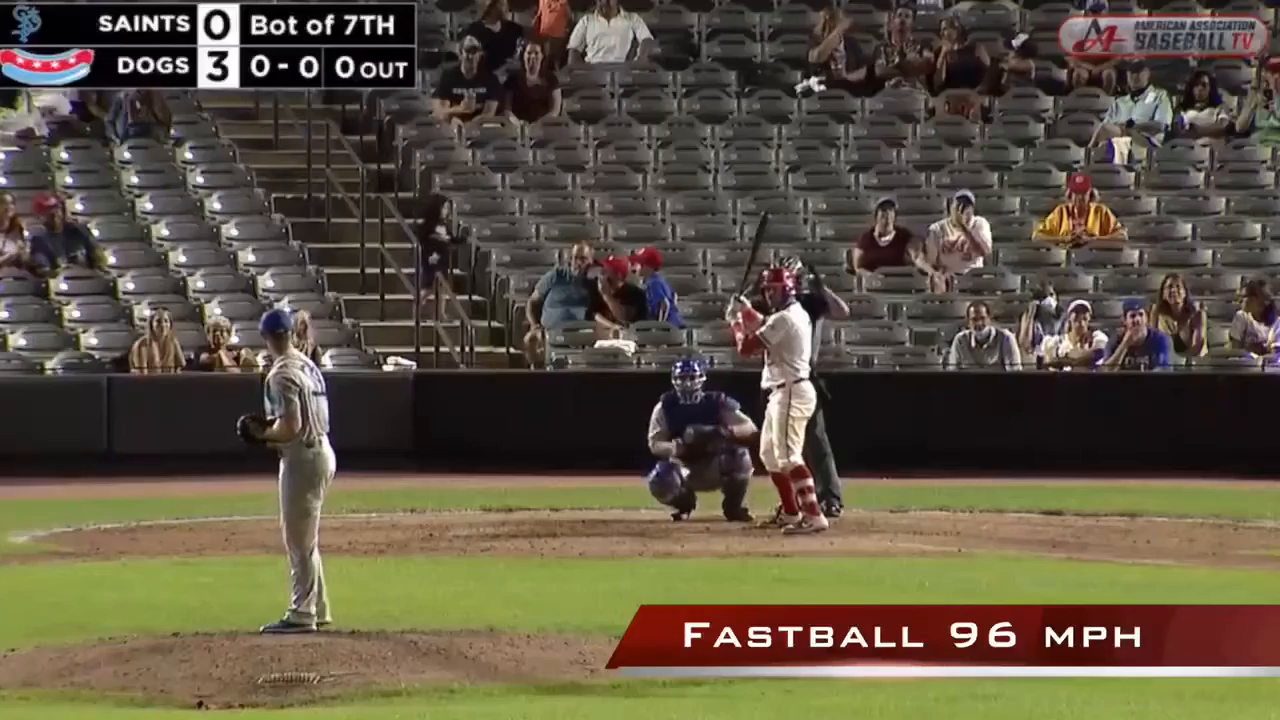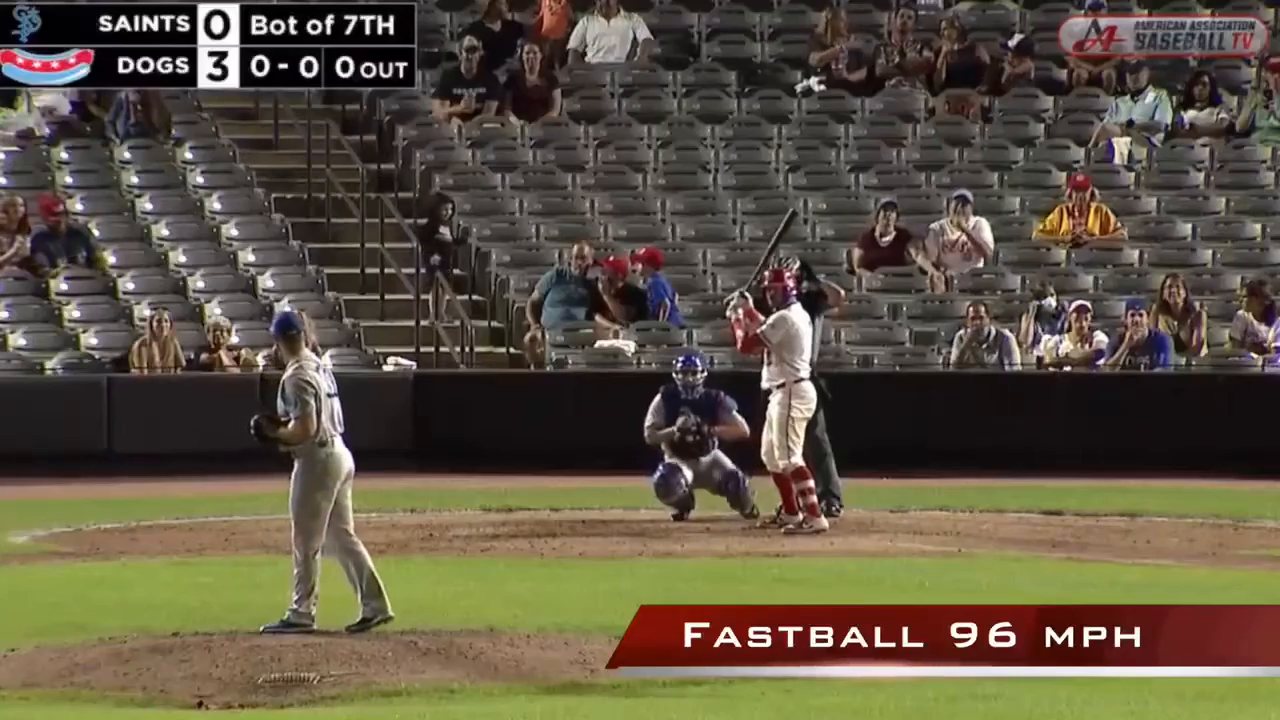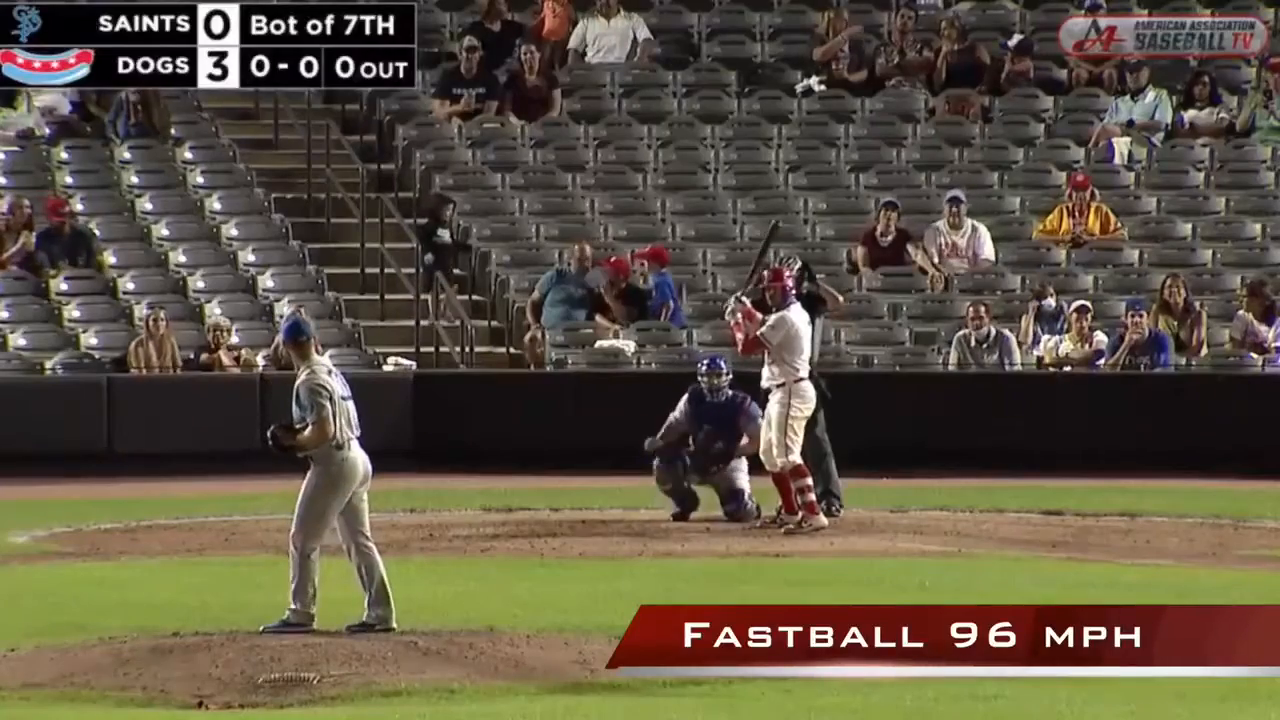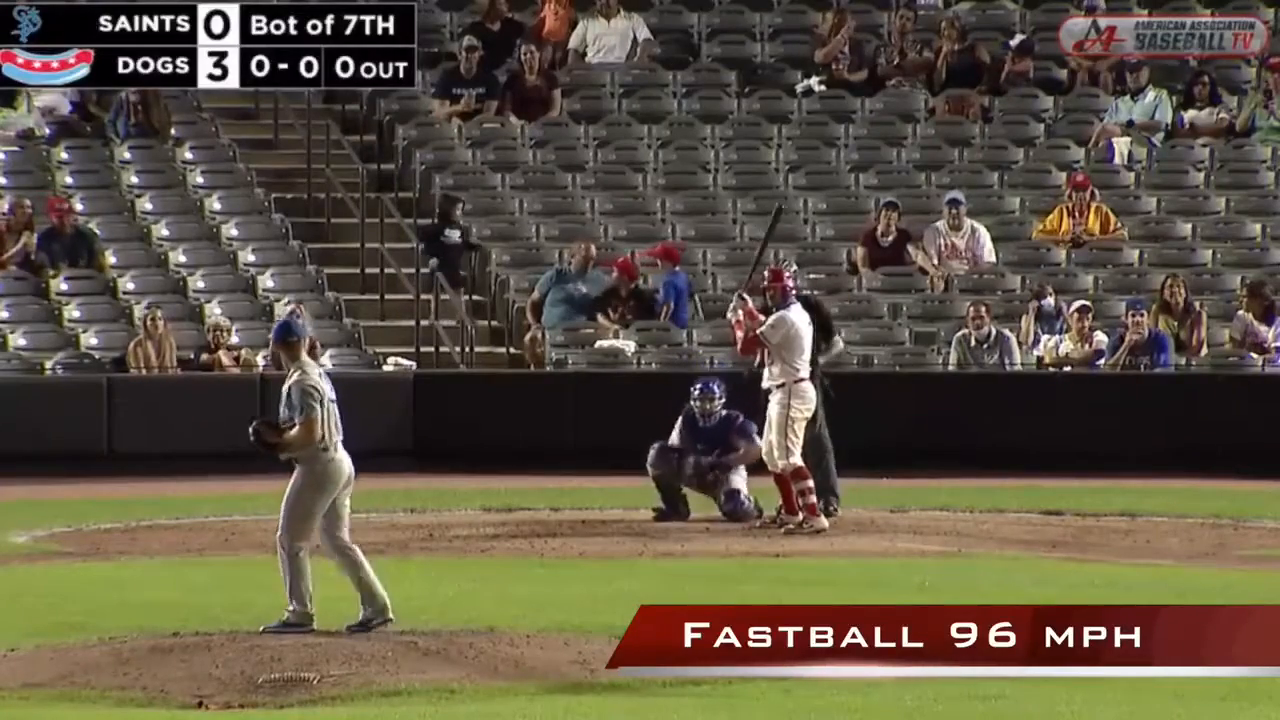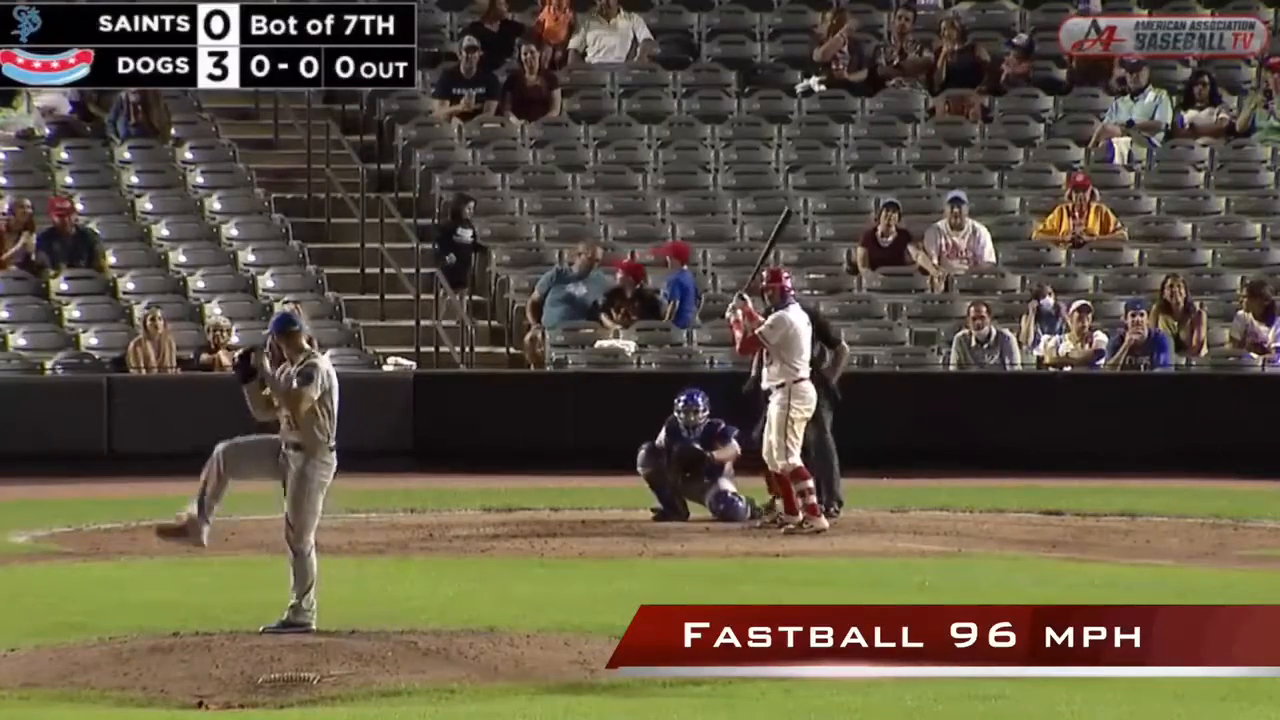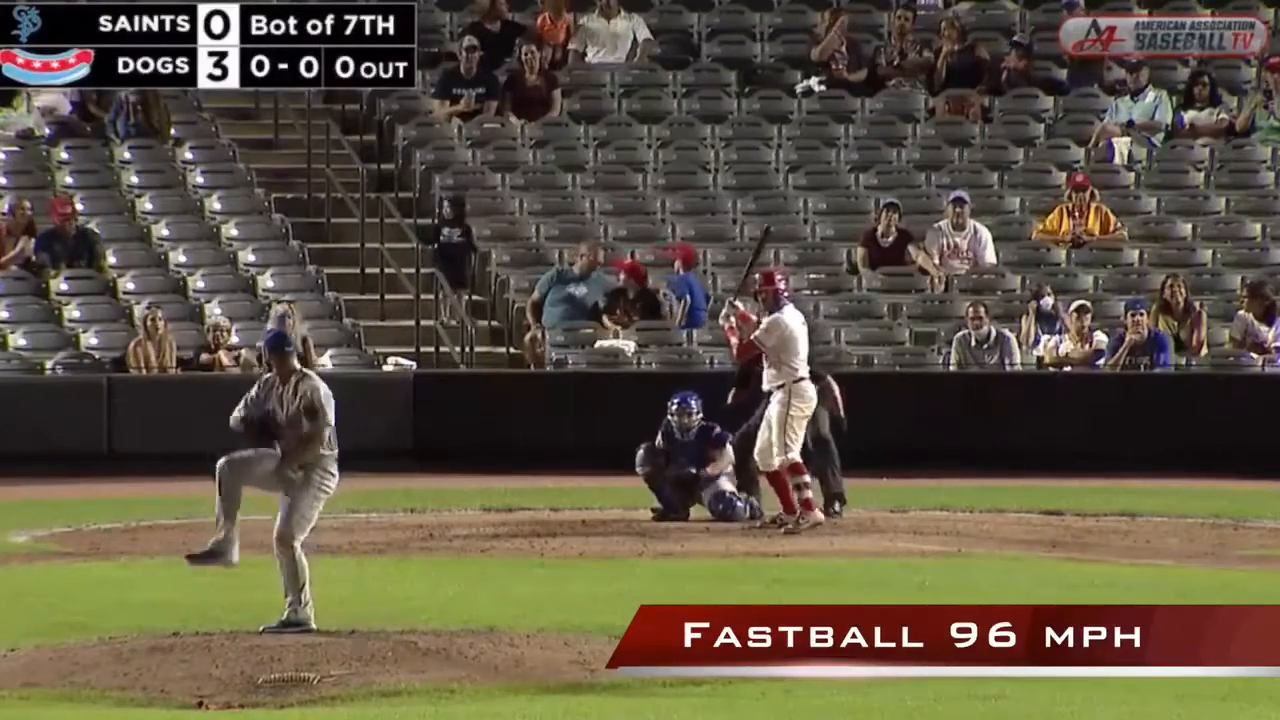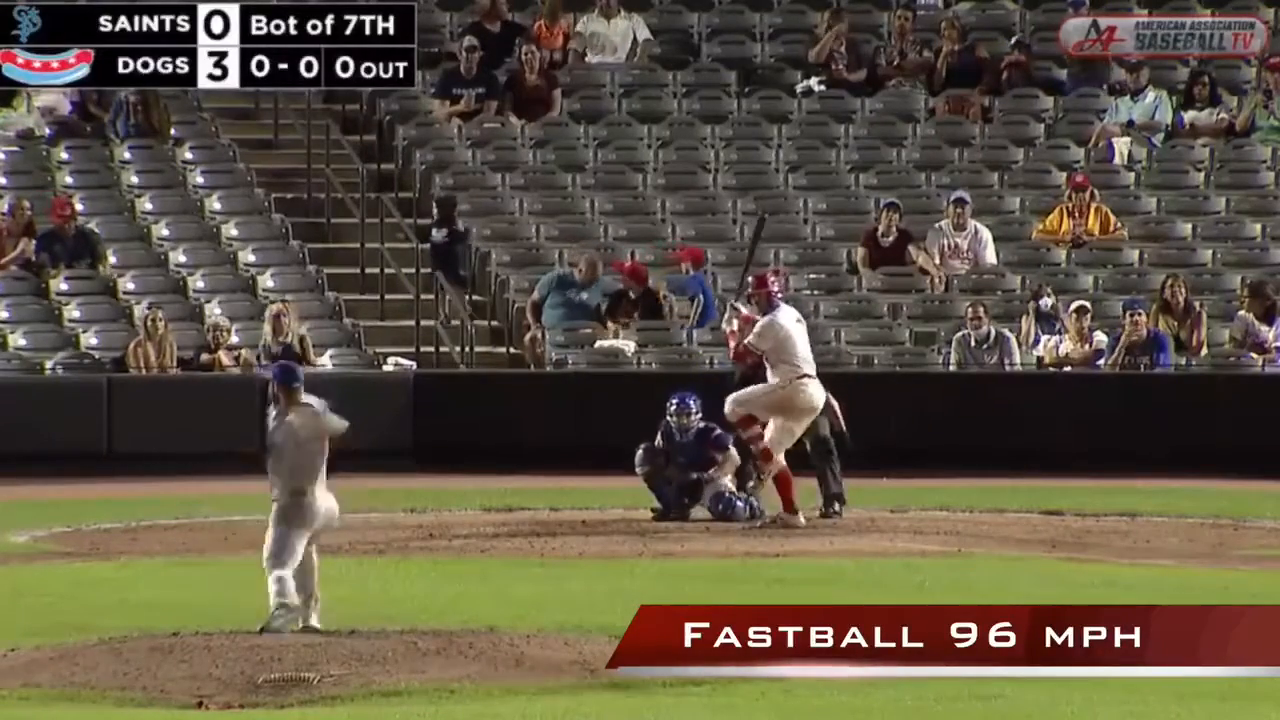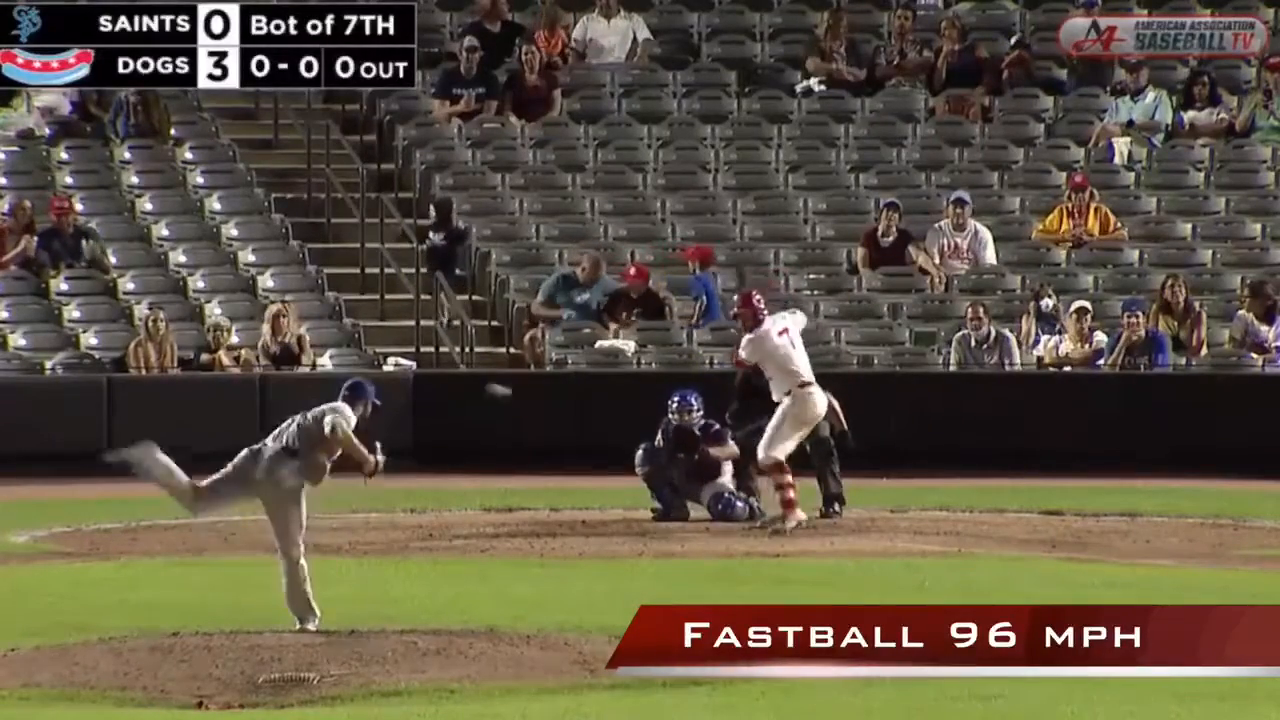
dt=0.4s
person 1, frame 1
left shoulder: (281, 374)
right shoulder: (309, 366)
left elbow: (290, 427)
left wrist: (263, 433)
right wrist: (272, 428)
left hip: (303, 459)
right hip: (320, 453)
left knee: (299, 540)
right knee: (300, 537)
left ankle: (302, 614)
right ankle: (316, 607)
person 1, frame 2
left shoulder: (296, 376)
right shoulder: (320, 367)
left elbow: (305, 428)
left wrist: (277, 433)
right wrist: (284, 428)
left hip: (317, 460)
right hip: (339, 455)
left knee: (306, 541)
right knee: (342, 536)
left ankle: (301, 615)
right ankle: (375, 605)
person 1, frame 3
left shoulder: (309, 381)
right shoulder: (331, 371)
left elbow: (323, 432)
left wrist: (293, 441)
right wrist: (300, 435)
left hip: (334, 465)
right hip: (356, 459)
left knee: (303, 540)
right knee: (359, 540)
left ankle: (301, 615)
right ankle: (380, 614)
person 1, frame 4
left shoulder: (300, 382)
right shoulder: (316, 373)
left elbow: (311, 433)
left wrist: (278, 439)
right wrist: (283, 433)
left hip: (319, 466)
right hip: (339, 462)
left knee: (290, 540)
right knee: (338, 541)
left ankle: (300, 615)
right ankle: (376, 608)
person 1, frame 5
left shoulder: (315, 367)
right shoulder: (287, 369)
left elbow: (295, 405)
right elbow: (262, 412)
left wrist: (266, 375)
right wrist: (251, 379)
left hip: (311, 459)
right hip: (286, 450)
left knee: (298, 538)
right knee: (224, 453)
left ankle: (301, 615)
right ankle: (196, 526)
person 1, frame 6
left shoulder: (314, 391)
right shoulder: (267, 384)
left elbow: (314, 444)
right elbow: (237, 420)
left wrist: (276, 434)
right wrist: (251, 422)
left hip: (314, 472)
right hip: (285, 463)
left knee: (286, 538)
right knee: (228, 468)
left ankle: (299, 615)
right ankle: (224, 545)
person 1, frame 7
left shoulder: (296, 421)
right shoulder: (310, 406)
left hip: (295, 507)
right hip: (318, 504)
left knee: (279, 563)
right knee: (302, 547)
left ankle: (285, 608)
right ankle: (306, 614)
person 1, frame 8
left shoulder: (317, 414)
right shoulder: (344, 413)
right elbow: (335, 432)
right wrist: (369, 461)
left hip: (255, 461)
right hip: (284, 476)
left knee: (191, 495)
right knee: (292, 553)
left ankle: (147, 458)
right ankle: (307, 619)
person 2, frame 1
left shoulder: (784, 318)
right shoulder: (796, 314)
left elbow: (746, 347)
right elbow: (766, 330)
left wrist: (736, 320)
right wrist: (747, 311)
left hip: (791, 393)
right hip: (783, 393)
left knee: (788, 456)
right knee: (770, 455)
left ankle: (814, 516)
right ankle: (791, 513)
person 2, frame 2
left shoulder: (784, 317)
right shoulder: (797, 314)
left elbow: (746, 345)
right elbow: (766, 332)
left wrist: (736, 317)
right wrist: (748, 310)
left hip: (791, 394)
right hip: (783, 394)
left knee: (789, 457)
right knee: (771, 456)
left ankle: (815, 518)
right ankle: (791, 513)
person 2, frame 3
left shoulder: (784, 318)
right shoulder: (796, 314)
left elbow: (746, 348)
right elbow: (765, 328)
left wrist: (735, 320)
right wrist: (747, 310)
left hip: (791, 393)
right hip: (782, 393)
left knee: (787, 456)
right knee: (770, 455)
left ankle: (813, 515)
right ankle: (791, 513)
person 2, frame 4
left shoulder: (784, 318)
right shoulder: (798, 315)
left elbow: (745, 347)
right elbow: (767, 330)
left wrist: (737, 319)
right wrist: (748, 309)
left hip: (790, 394)
right hip: (784, 393)
left knee: (788, 457)
right knee: (772, 455)
left ankle: (814, 517)
right ankle: (791, 513)
person 2, frame 5
left shoulder: (782, 317)
right shoulder: (796, 314)
left elbow: (744, 347)
right elbow: (767, 334)
left wrist: (735, 318)
right wrist: (748, 311)
left hip: (790, 394)
right hip: (787, 393)
left knee: (787, 457)
right knee: (773, 456)
left ankle: (815, 516)
right ankle: (791, 513)
person 2, frame 6
left shoulder: (778, 320)
right shoulder: (791, 315)
left elbow: (741, 353)
right elbow: (761, 332)
left wrist: (729, 325)
right wrist: (741, 315)
left hip: (792, 393)
right hip: (787, 392)
left knee: (785, 454)
right knee: (765, 455)
left ankle: (809, 511)
right ankle: (790, 512)
person 2, frame 7
left shoulder: (771, 323)
right shoulder: (790, 314)
left elbow: (739, 356)
left wrist: (731, 328)
right wrist: (744, 317)
left hip: (796, 389)
right hip: (811, 392)
left knee: (735, 406)
right knee: (773, 448)
left ankle: (766, 463)
right ankle: (791, 513)
person 2, frame 8
left shoulder: (754, 340)
right shoulder: (786, 320)
left elbow: (740, 361)
right elbow: (801, 316)
left hip: (800, 398)
right hip: (813, 398)
left knee: (769, 452)
right knee: (775, 453)
left ankle: (791, 511)
right ankle: (790, 513)
